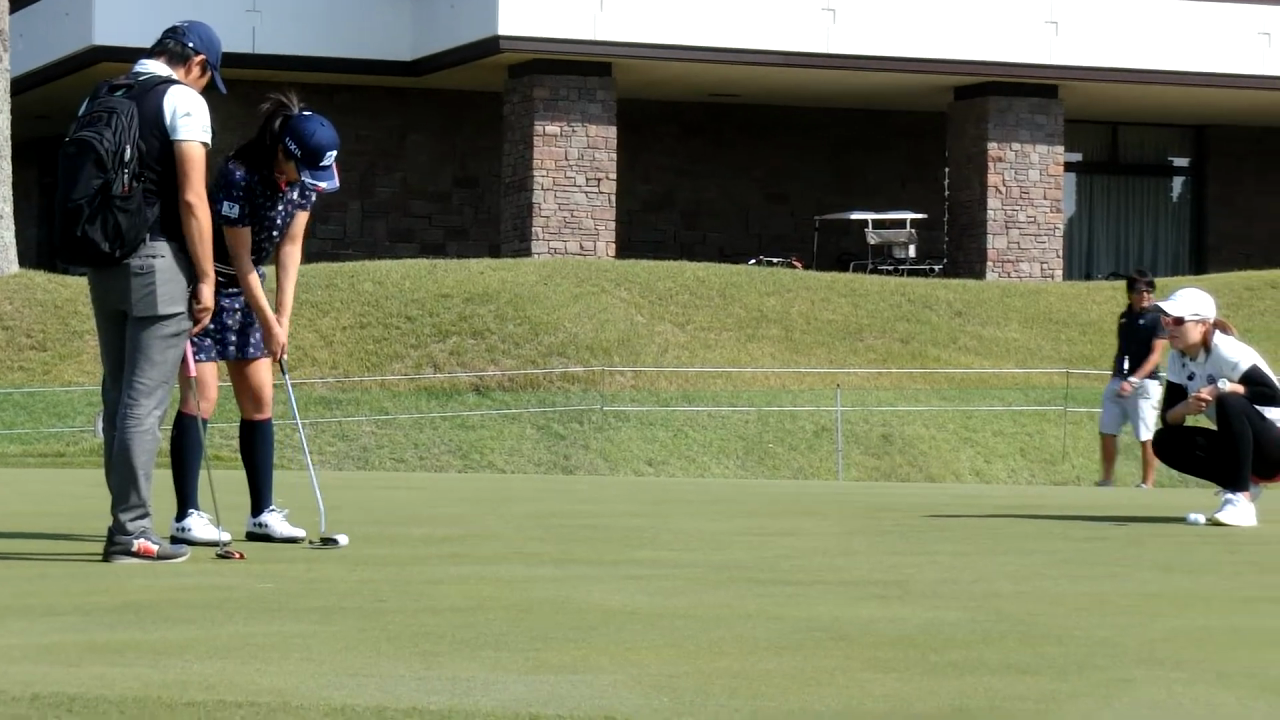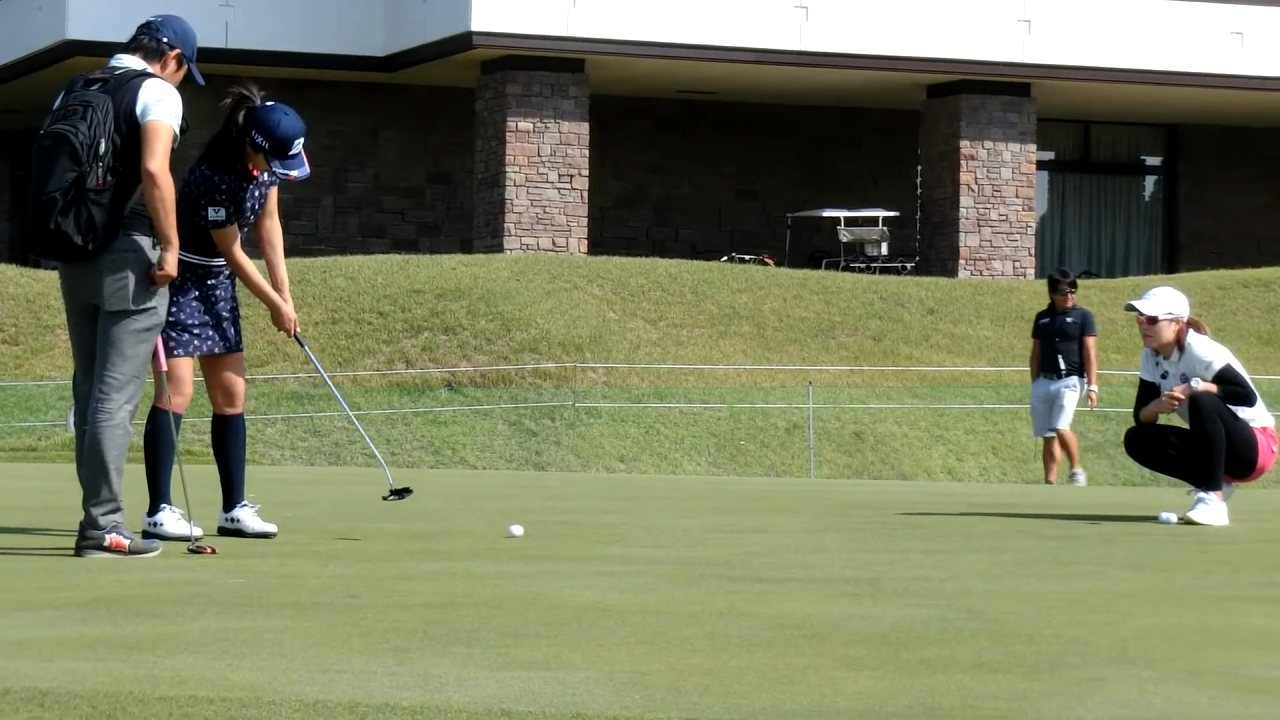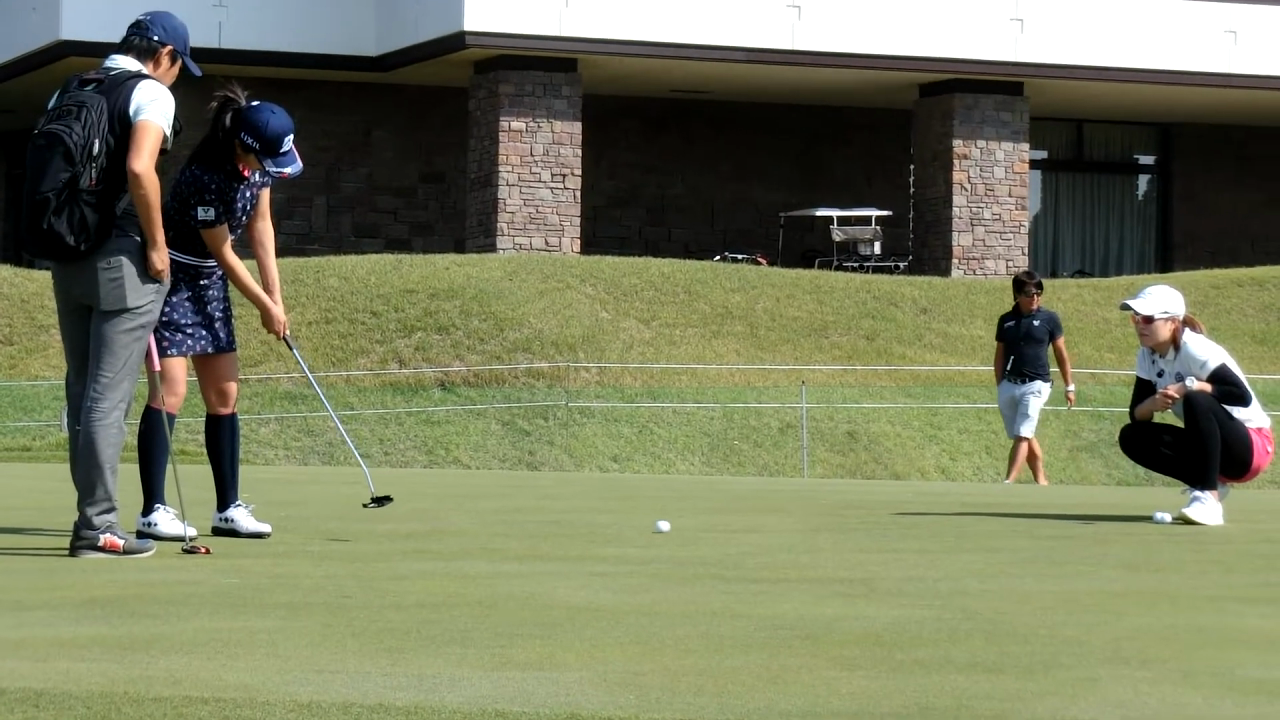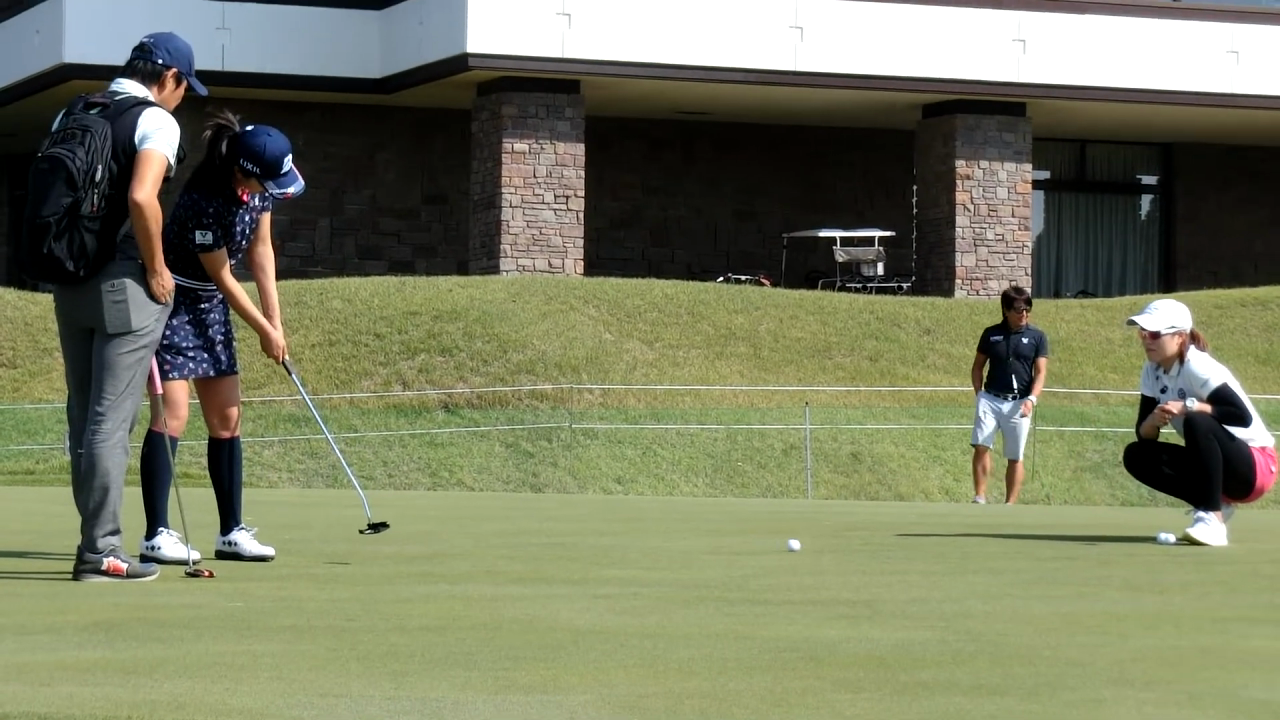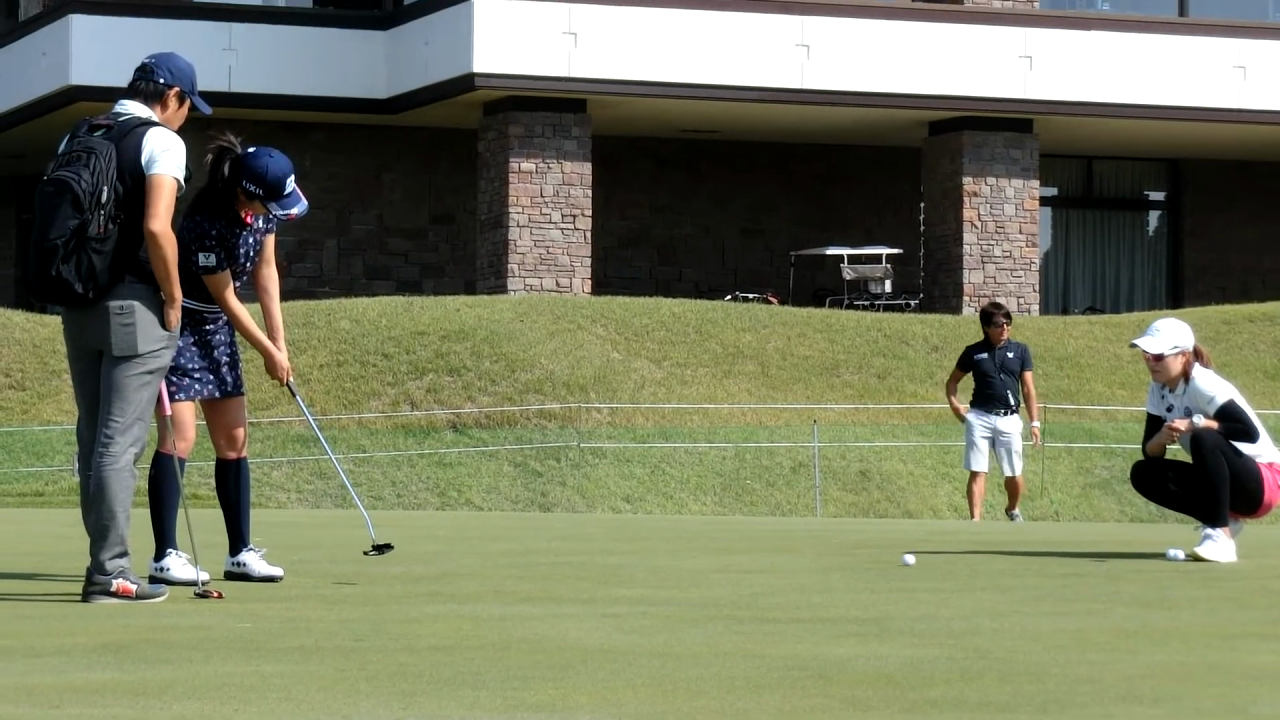
dt=0.4s
person 1, frame 1
right shoulder: (184, 99)
right elbow: (191, 198)
right wrist: (207, 279)
left hip: (105, 262)
right hip: (158, 260)
left knee: (119, 397)
right knee: (144, 401)
left ankle: (127, 521)
right ankle: (132, 532)
person 1, frame 2
right shoulder: (157, 91)
right elbow: (154, 169)
right wrist: (170, 248)
left hip: (75, 256)
right hip: (127, 255)
left knee: (90, 392)
right knee: (115, 396)
left ankle: (99, 515)
right ankle: (103, 527)
person 1, frame 3
left shoulder: (70, 92)
right shoulder: (151, 92)
left elbow: (46, 171)
right elbow: (139, 169)
left wrist: (67, 232)
right wrist: (157, 243)
left hip: (68, 256)
right hip: (120, 257)
left knee: (82, 392)
right knee: (108, 397)
left ankle: (92, 516)
right ankle: (98, 527)
person 1, frame 4
left shoulder: (72, 114)
right shoulder: (156, 120)
right elbow: (140, 198)
right wrist: (157, 271)
left hip: (70, 281)
right hip: (122, 281)
left knee: (84, 415)
right knee: (110, 419)
left ankle: (96, 538)
right ankle: (100, 551)
person 1, frame 5
right shoulder: (161, 139)
right elbow: (156, 228)
right wrist: (173, 300)
left hip: (79, 304)
right hip: (131, 303)
left knee: (93, 438)
right knee: (119, 441)
left ankle: (106, 560)
right ankle: (109, 571)
person 2, frame 1
left shoulder: (303, 180)
right shoulder: (238, 175)
left elbow: (290, 246)
right elbow: (240, 259)
left wrist: (282, 318)
right wrist: (269, 321)
left hip: (245, 289)
left knee: (259, 400)
right knee: (201, 397)
left ankle: (263, 513)
right ankle: (186, 516)
person 2, frame 2
left shoulder: (268, 162)
right shoulder: (214, 176)
left elbow: (269, 222)
right elbow: (234, 252)
left wrist: (285, 291)
right wrist: (274, 305)
left hip: (218, 281)
right hip: (181, 279)
left knee: (231, 395)
right knee: (177, 392)
left ankle: (235, 509)
right ankle: (159, 511)
person 2, frame 3
left shoulder: (260, 162)
right shoulder: (205, 176)
left elbow: (261, 224)
right elbow: (224, 252)
left wrist: (276, 294)
right wrist: (265, 306)
left hip: (211, 282)
right hip: (173, 279)
left knee: (225, 395)
right knee: (171, 392)
left ankle: (229, 508)
right ankle: (153, 511)
person 2, frame 4
left shoulder: (260, 187)
right shoulder: (204, 199)
left elbow: (261, 249)
right elbow: (223, 276)
left wrist: (276, 319)
right wrist: (265, 332)
left hip: (212, 305)
right hip: (174, 302)
left knee: (227, 418)
right knee: (173, 415)
left ankle: (232, 532)
right ankle: (156, 534)
person 2, frame 5
left shoulder: (264, 208)
right shoulder: (207, 222)
left elbow: (265, 269)
right elbow: (227, 298)
left wrist: (280, 341)
right wrist: (269, 353)
left hip: (217, 327)
right hip: (179, 324)
left knee: (234, 439)
right knee: (180, 436)
left ankle: (241, 552)
right ankle: (165, 556)
person 3, frame 1
left shoulder: (1227, 351)
right shoulder: (1177, 359)
right elbow: (1167, 419)
left wrist: (1221, 387)
right wrist: (1184, 407)
right hip: (1240, 449)
left knee: (1230, 403)
right knee: (1165, 441)
left ankle: (1241, 500)
right ankle: (1244, 485)
person 3, frame 2
left shoulder: (1200, 351)
right shoulder: (1150, 357)
left elbow: (1248, 396)
right elbow: (1140, 416)
left wrist: (1194, 386)
right wrist: (1157, 406)
right hip: (1215, 447)
left knee: (1202, 401)
right knee: (1137, 439)
left ankle: (1214, 500)
right ankle: (1215, 485)
person 3, frame 3
left shoulder: (1196, 349)
right shoulder: (1147, 355)
left elbow: (1243, 396)
right elbow: (1136, 415)
left wrist: (1189, 385)
right wrist: (1152, 403)
right hip: (1211, 447)
left knee: (1197, 400)
right knee: (1132, 437)
left ankle: (1209, 499)
right ankle: (1211, 486)
person 3, frame 4
left shoulder: (1198, 367)
right shoulder: (1152, 371)
left elbow: (1242, 417)
right elbow: (1144, 435)
left wrist: (1188, 405)
right wrist: (1153, 419)
right hip: (1215, 466)
left knee: (1197, 422)
right knee: (1136, 455)
left ankle: (1213, 520)
right ankle: (1216, 504)
person 3, frame 5
left shoulder: (1203, 384)
right shoulder: (1159, 390)
left elbow: (1250, 432)
right elbow: (1150, 453)
left wrist: (1195, 422)
right wrist: (1160, 438)
right hip: (1222, 482)
left knee: (1204, 439)
right knee: (1143, 473)
left ankle: (1221, 537)
right ankle: (1225, 521)
person 4, frame 1
left shoulder: (1157, 318)
right shoulder: (1124, 317)
left elbow: (1156, 355)
left wrist: (1133, 381)
right wrist: (1115, 378)
left hip: (1145, 384)
right hip: (1119, 383)
left knee: (1145, 437)
right knee: (1107, 433)
left ankle: (1146, 485)
right ankle: (1106, 481)
person 4, frame 2
left shoulder: (1083, 316)
right shoulder: (1042, 317)
left elbow: (1090, 353)
left wrist: (1092, 387)
right wrist: (1034, 382)
left hip: (1069, 381)
right hip: (1043, 382)
left knee: (1061, 428)
right knee: (1048, 436)
left ankle: (1076, 469)
right ankle: (1050, 485)
person 4, frame 3
left shoulder: (1049, 319)
right shoulder: (1006, 320)
left elbow: (1061, 354)
left wrist: (1069, 386)
right wrist: (999, 385)
left hip: (1035, 386)
right hip: (1009, 385)
left knee: (1023, 436)
right knee: (1024, 437)
left ankle: (1008, 484)
right ankle: (1041, 483)
person 4, frame 4
left shoulder: (1037, 337)
right shoulder: (990, 334)
left elbow: (1040, 373)
right elbow: (977, 367)
left wrist: (1031, 400)
right wrist: (979, 394)
left hip: (1018, 404)
right hip: (990, 400)
left knee: (1015, 458)
right knee: (981, 449)
left ankle: (1009, 506)
right ankle: (979, 498)
person 4, frame 5
left shoulder: (1020, 351)
right shoulder: (973, 352)
left elbow: (1028, 388)
right elbow: (952, 381)
left wrist: (1035, 421)
right wrist: (955, 405)
left hip: (1010, 420)
right hip: (980, 418)
left knee: (1014, 474)
right knee: (977, 472)
left ankle: (1013, 510)
right ankle: (975, 521)
